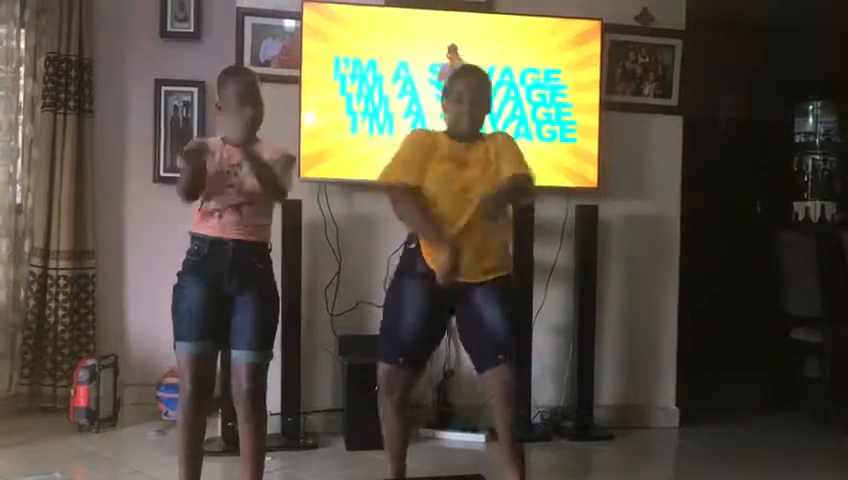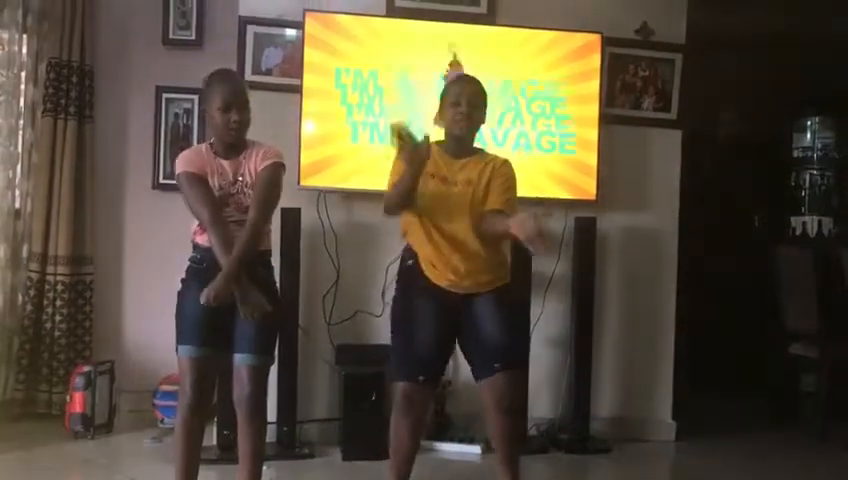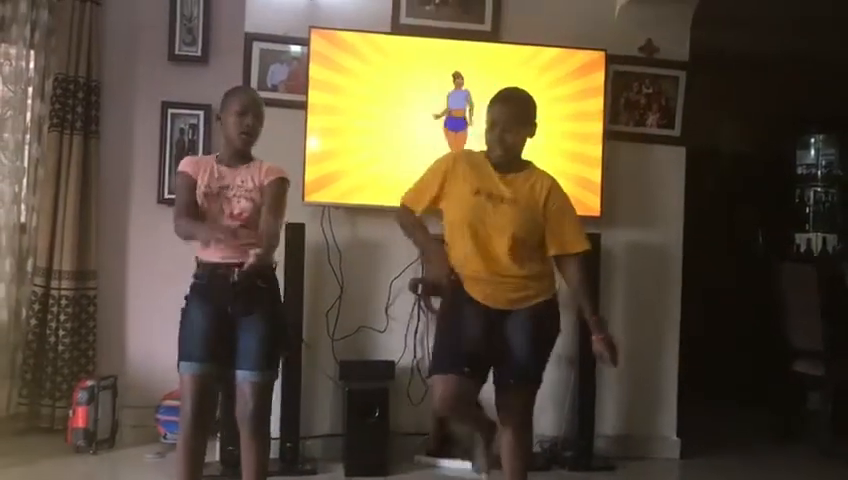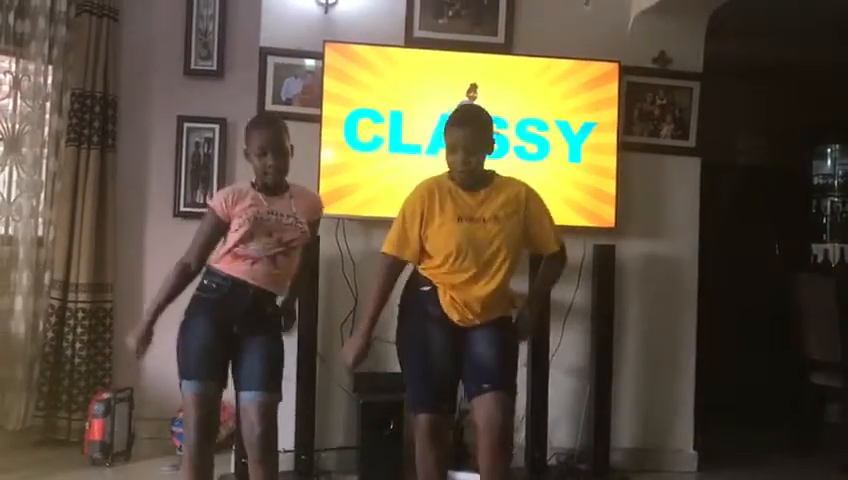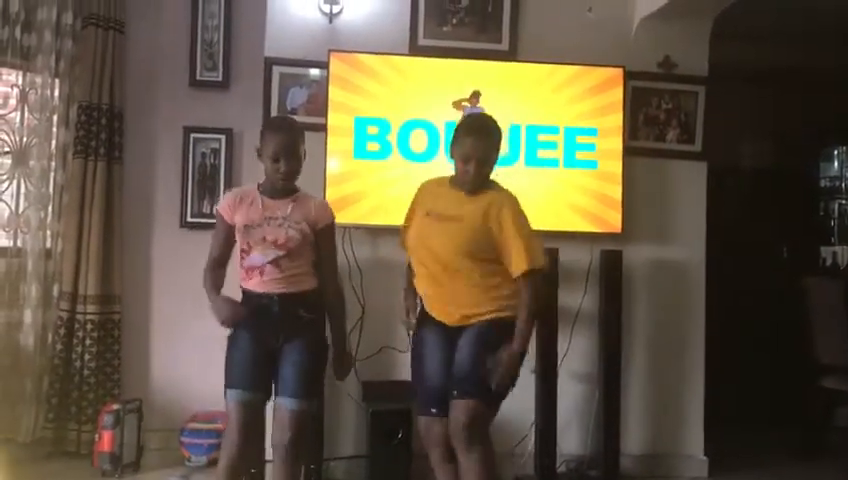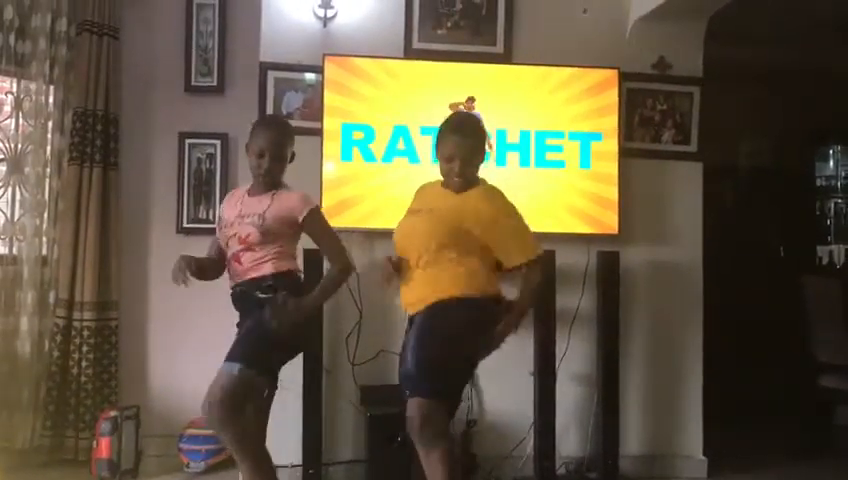
dt=0.7s
person 1, frame 1
left shoulder: (501, 145)
right shoulder: (421, 142)
left elbow: (522, 185)
right elbow: (399, 194)
left wrist: (495, 198)
right wrist: (439, 245)
left hip: (487, 278)
right hip: (423, 272)
left knee: (505, 381)
right knee: (391, 378)
person 1, frame 2
left shoulder: (498, 168)
right shoulder: (415, 156)
left elbow: (490, 221)
right elbow: (392, 204)
left wrist: (511, 225)
right wrist: (413, 167)
left hip: (486, 288)
right hip: (425, 283)
left knee: (502, 394)
right knee: (409, 393)
person 1, frame 3
left shoulder: (544, 188)
right shoulder: (455, 166)
left elbow: (569, 261)
right elbow: (406, 211)
left wrist: (596, 328)
right wrist: (433, 253)
left hip: (529, 308)
right hip: (468, 298)
left knee: (516, 411)
right knee: (446, 395)
right ankle: (483, 432)
person 1, frame 4
left shoulder: (519, 196)
right shoulder: (428, 195)
left elbow: (555, 254)
right elbow: (391, 263)
left wrist: (531, 308)
right wrist: (364, 332)
left hip: (490, 319)
right hip: (429, 313)
left knee: (494, 419)
right knee: (428, 424)
person 1, frame 5
left shoulder: (503, 206)
right shoulder: (427, 192)
left elbow: (529, 278)
left wrist: (518, 344)
right wrist: (411, 288)
left hip: (489, 323)
right hip: (436, 323)
left knee: (466, 423)
right knee: (433, 428)
person 1, frame 6
left shoulder: (489, 201)
right shoulder: (423, 194)
left elbow: (531, 264)
left wrist: (513, 317)
right wrist: (395, 265)
left hip: (462, 311)
right hip: (426, 318)
left knee: (423, 419)
right knee: (428, 424)
person 2, frame 1
left shoulder: (274, 153)
right shoulder: (204, 147)
left elbow: (276, 190)
right elbow: (187, 191)
left wrist: (247, 149)
right wrist: (192, 162)
left hip: (253, 267)
right hip: (202, 265)
left knee: (249, 389)
right knee: (193, 387)
person 2, frame 2
left shoulder: (267, 158)
right shoulder: (191, 161)
left elbow: (257, 223)
right elbow: (212, 224)
left wrist: (230, 278)
right wrist: (238, 284)
left hip: (255, 272)
right hip: (204, 271)
left knee: (250, 394)
right knee: (193, 391)
person 2, frame 3
left shoulder: (271, 175)
right shoulder: (194, 168)
left elbow: (271, 229)
right elbow: (181, 222)
left wrist: (258, 255)
right wrist: (217, 233)
left hip: (258, 290)
right hip: (208, 288)
left knee: (254, 409)
right knee: (195, 406)
person 2, frame 4
left shoulder: (309, 204)
right shoulder: (230, 199)
right elbow: (190, 262)
left wrist: (291, 299)
right wrist: (149, 319)
left hip: (262, 316)
right hip: (212, 306)
left knee: (261, 432)
right knee: (199, 427)
person 2, frame 5
left shoulder: (317, 211)
right shoulder: (236, 202)
left elbow: (329, 280)
right elbow: (214, 264)
left wrist: (340, 343)
right wrist: (216, 300)
left hip: (303, 320)
right hip: (253, 318)
left knee: (290, 439)
right knee: (240, 436)
person 2, frame 6
left shoulder: (295, 202)
right shoulder: (233, 200)
left elbow: (341, 263)
right elbow: (216, 264)
left wrist: (307, 306)
right wrist: (190, 260)
left hip: (276, 308)
right hip: (250, 311)
left knee: (218, 407)
right knee: (247, 432)
